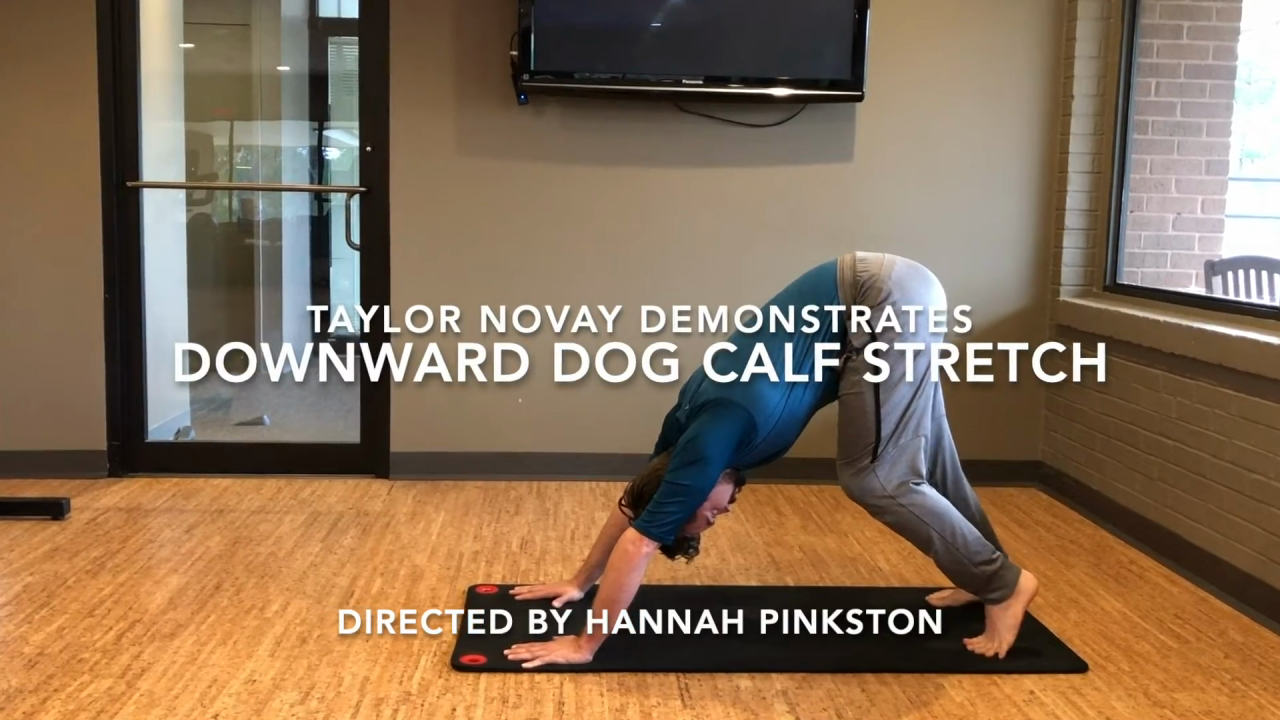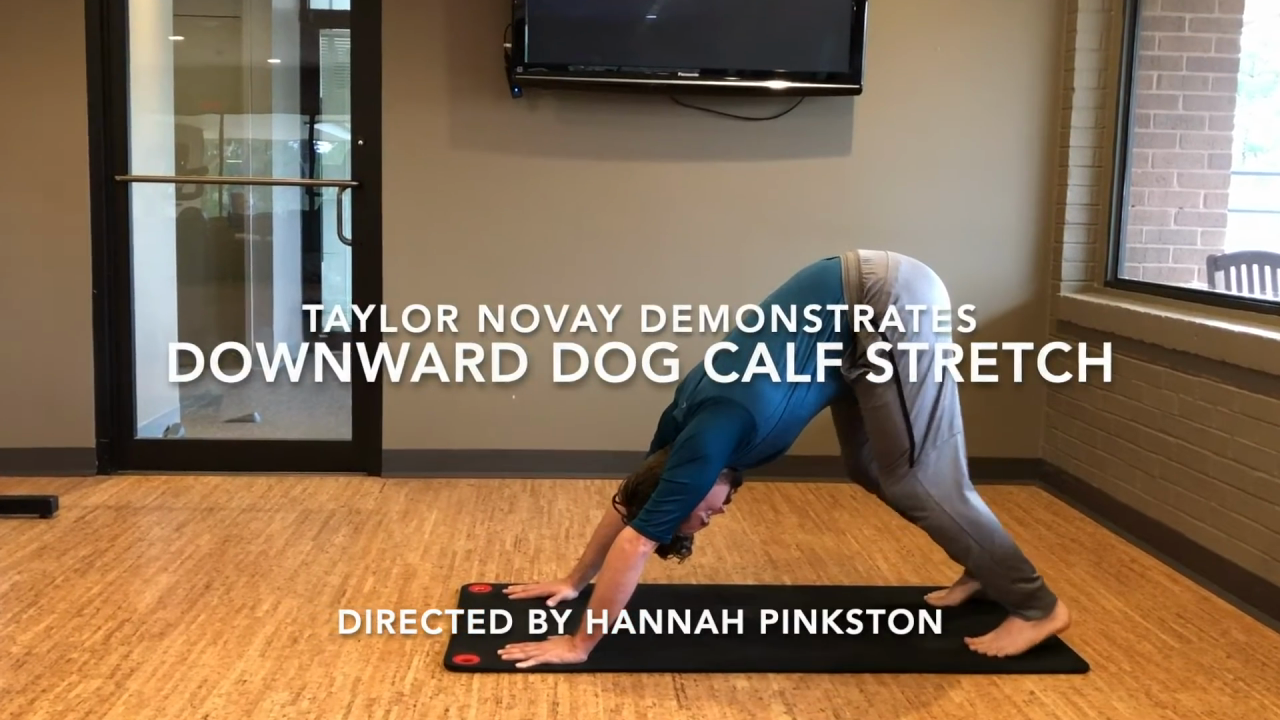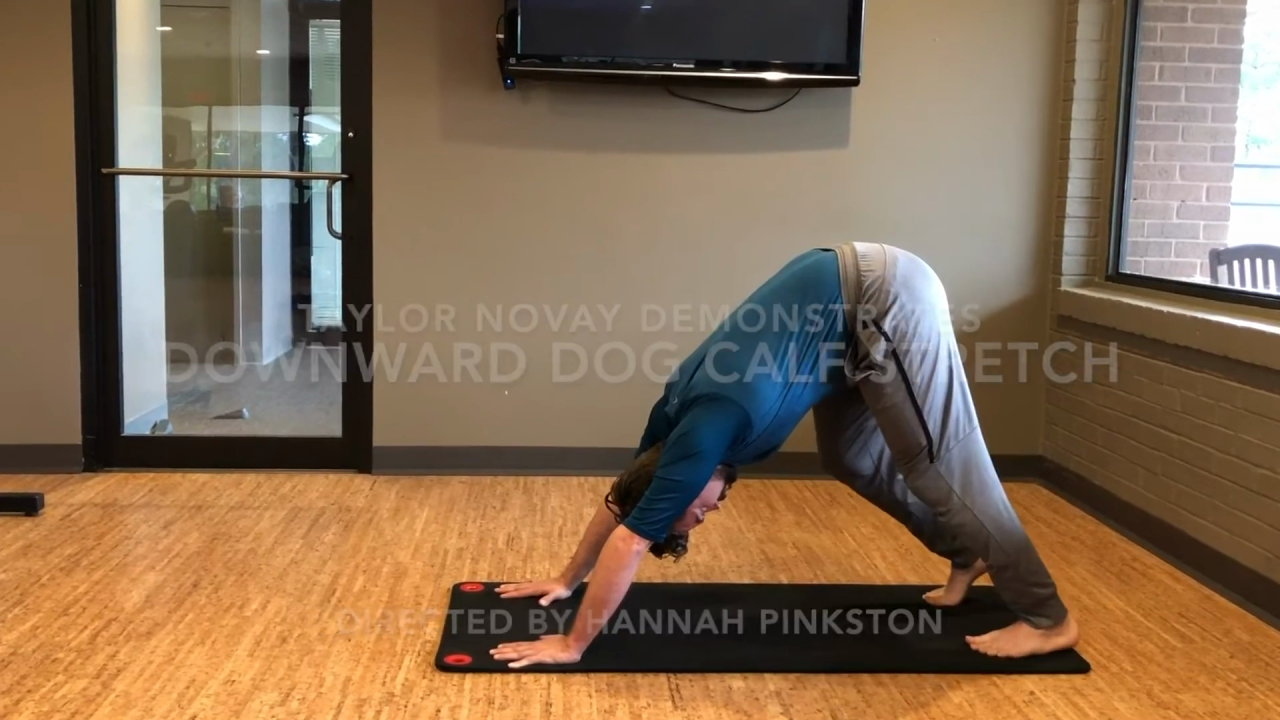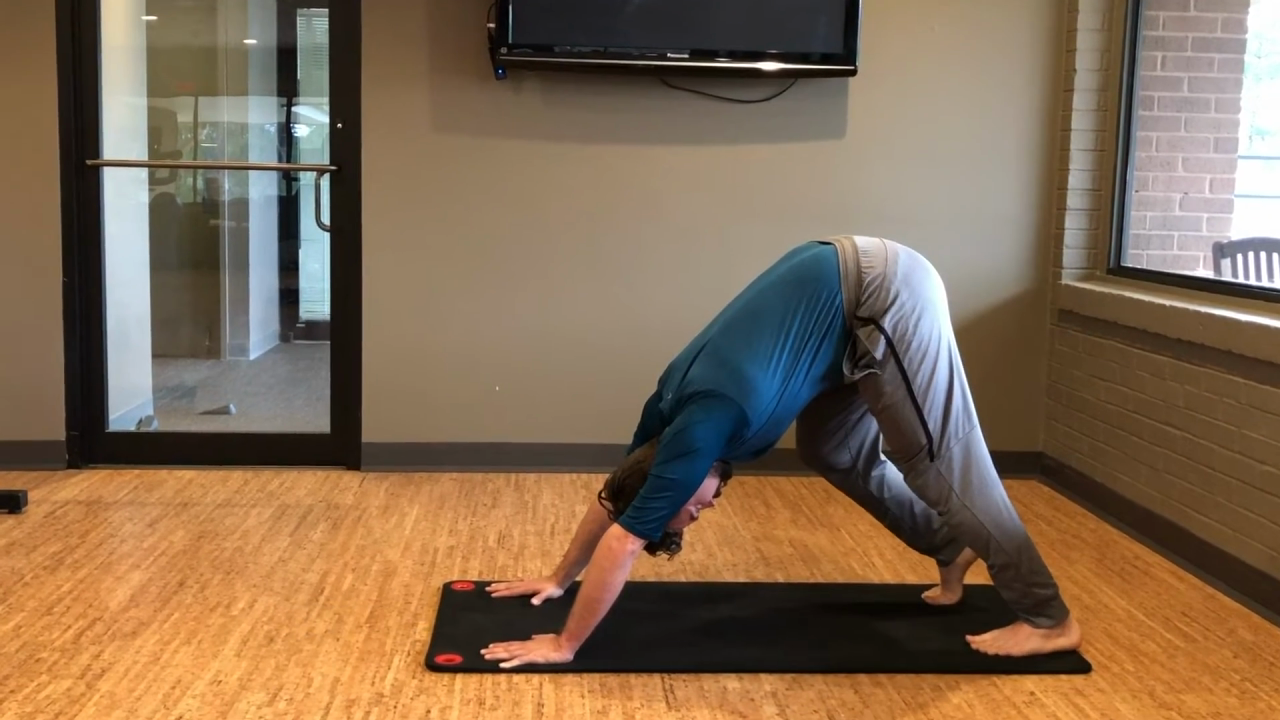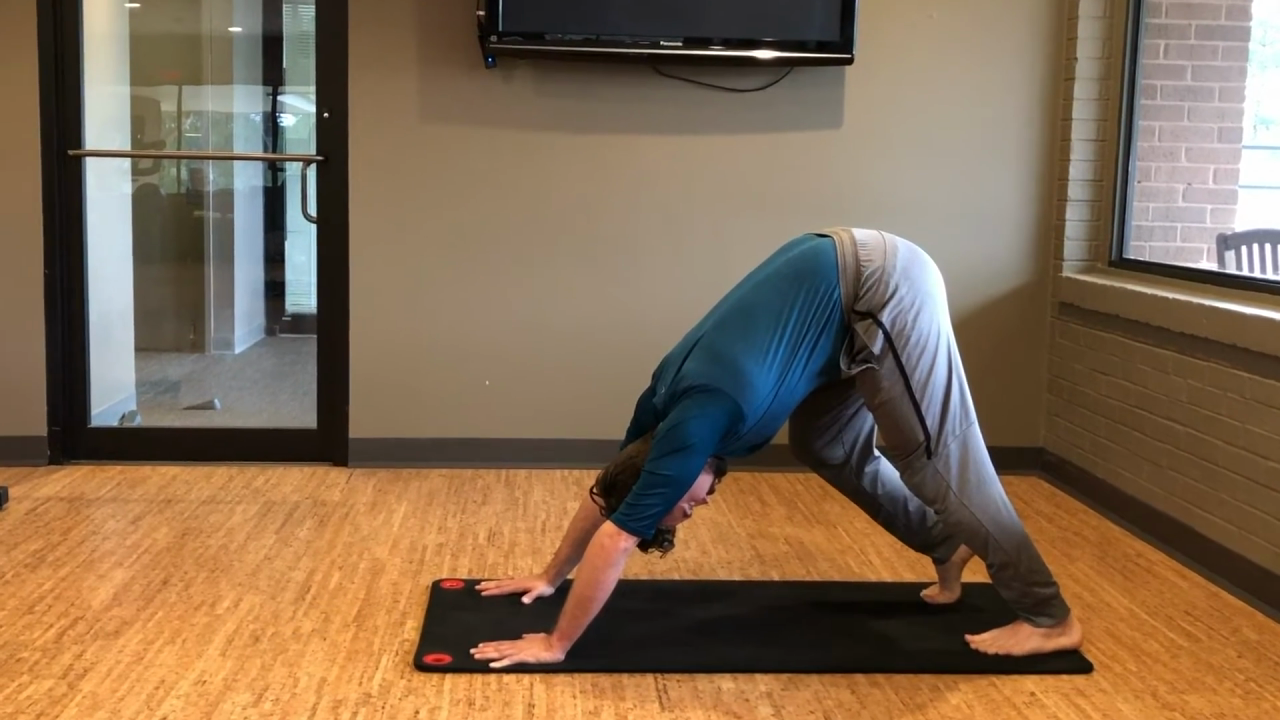
dt=0.5s
person 1, frame 1
left shoulder: (710, 442)
right shoulder: (691, 420)
left elbow: (638, 543)
right elbow: (635, 503)
left wrist: (585, 644)
right wrist: (580, 582)
left hip: (886, 298)
right hip: (882, 293)
left knee: (875, 478)
right knee: (924, 464)
left ankle: (1003, 584)
right ankle: (983, 573)
person 1, frame 2
left shoulder: (710, 438)
right shoulder: (686, 416)
left elbow: (635, 543)
right elbow: (629, 502)
left wrist: (580, 645)
right wrist: (574, 581)
left hip: (891, 301)
right hip: (863, 298)
left knee: (916, 478)
right knee: (872, 466)
left ankle: (1036, 607)
right ankle: (984, 566)
person 1, frame 3
left shoulder: (704, 432)
right shoulder: (678, 410)
left elbow: (628, 542)
right elbow: (620, 499)
left wrist: (572, 644)
right wrist: (566, 580)
left hip: (885, 299)
right hip: (855, 289)
left knee: (939, 467)
right knee: (854, 460)
left ankle: (1046, 618)
right ankle: (968, 554)
person 1, frame 4
left shoulder: (700, 429)
right shoulder: (670, 406)
left elbow: (623, 541)
right elbow: (613, 494)
left wrist: (564, 645)
right wrist: (558, 578)
left hip: (884, 293)
right hip: (846, 282)
left knee: (938, 464)
right knee: (835, 457)
left ankle: (1048, 618)
right ankle: (952, 548)
person 1, frame 5
left shoulder: (694, 425)
right shoulder: (665, 400)
left elbow: (615, 538)
right elbow: (606, 492)
left wrist: (554, 644)
right wrist: (549, 577)
left hip: (882, 288)
right hip: (845, 276)
left knee: (935, 461)
right knee: (828, 450)
left ankle: (1048, 618)
right ankle: (949, 546)
